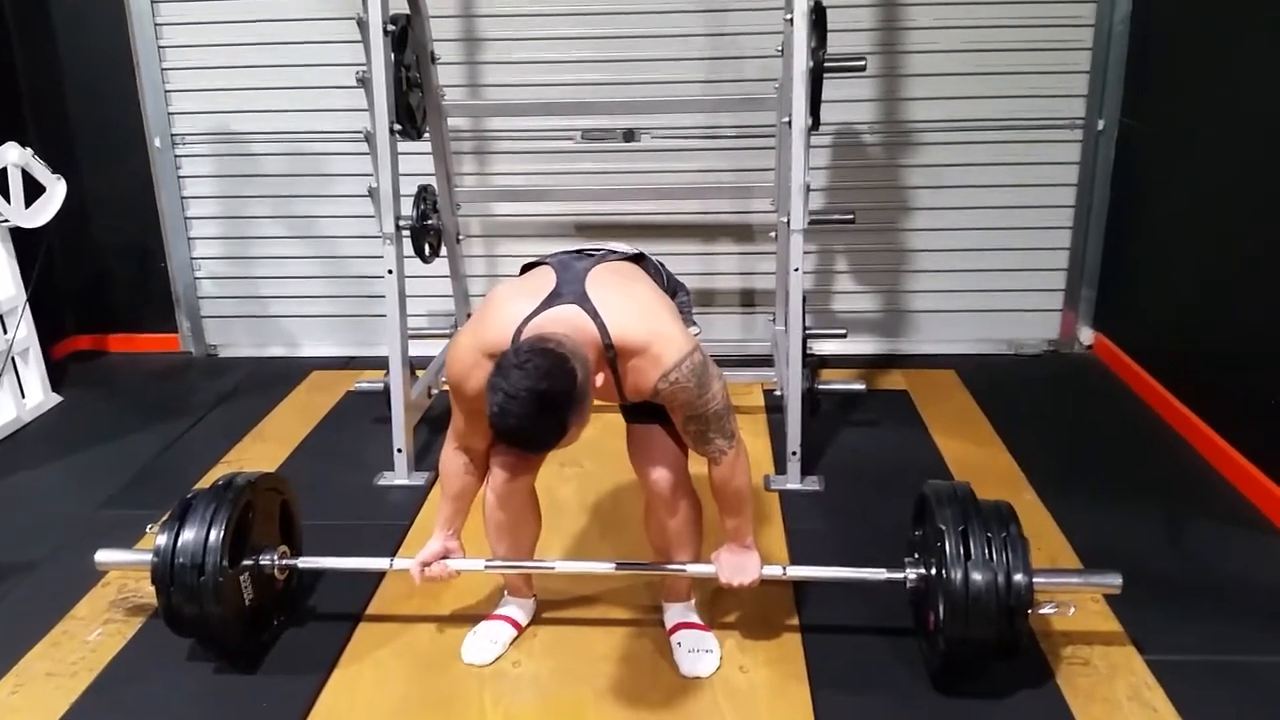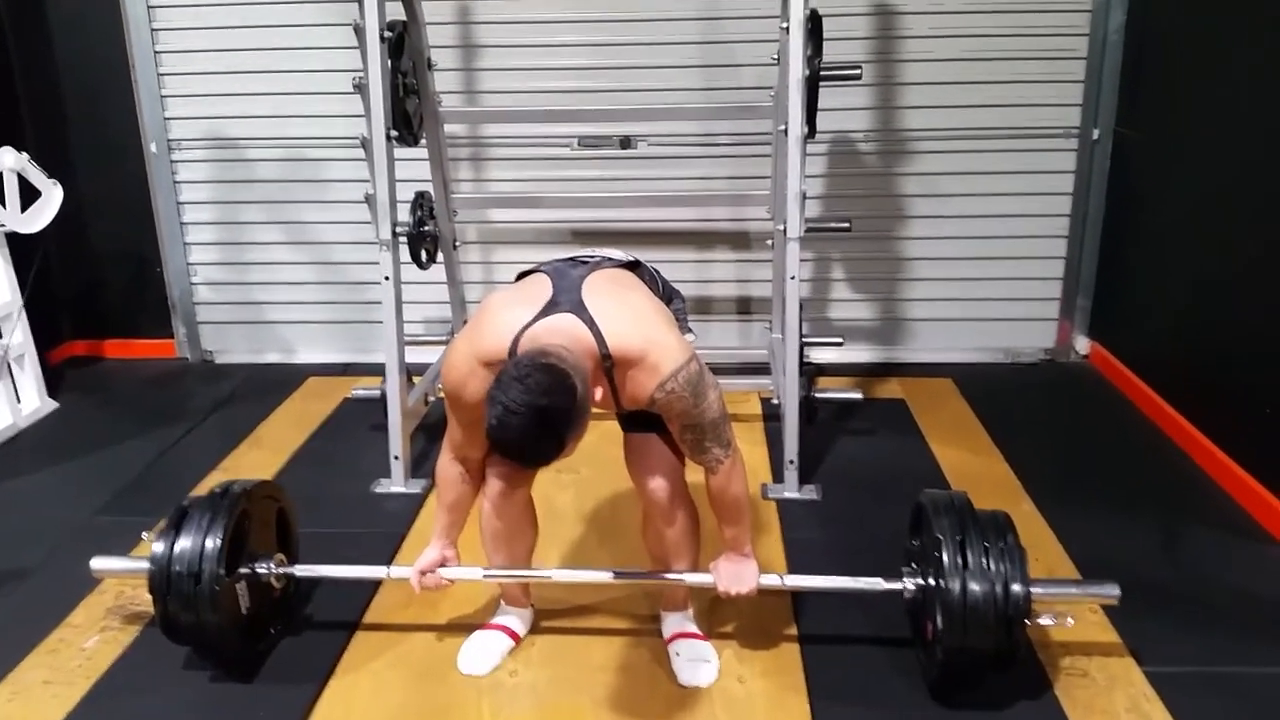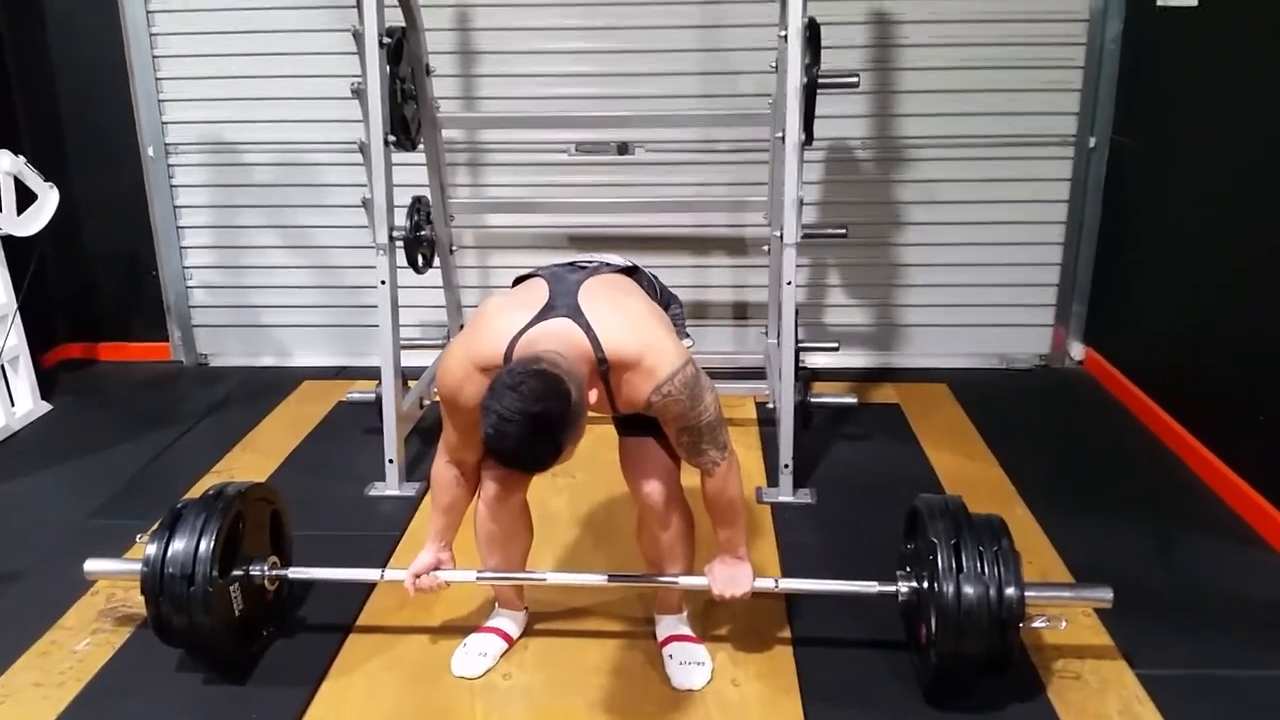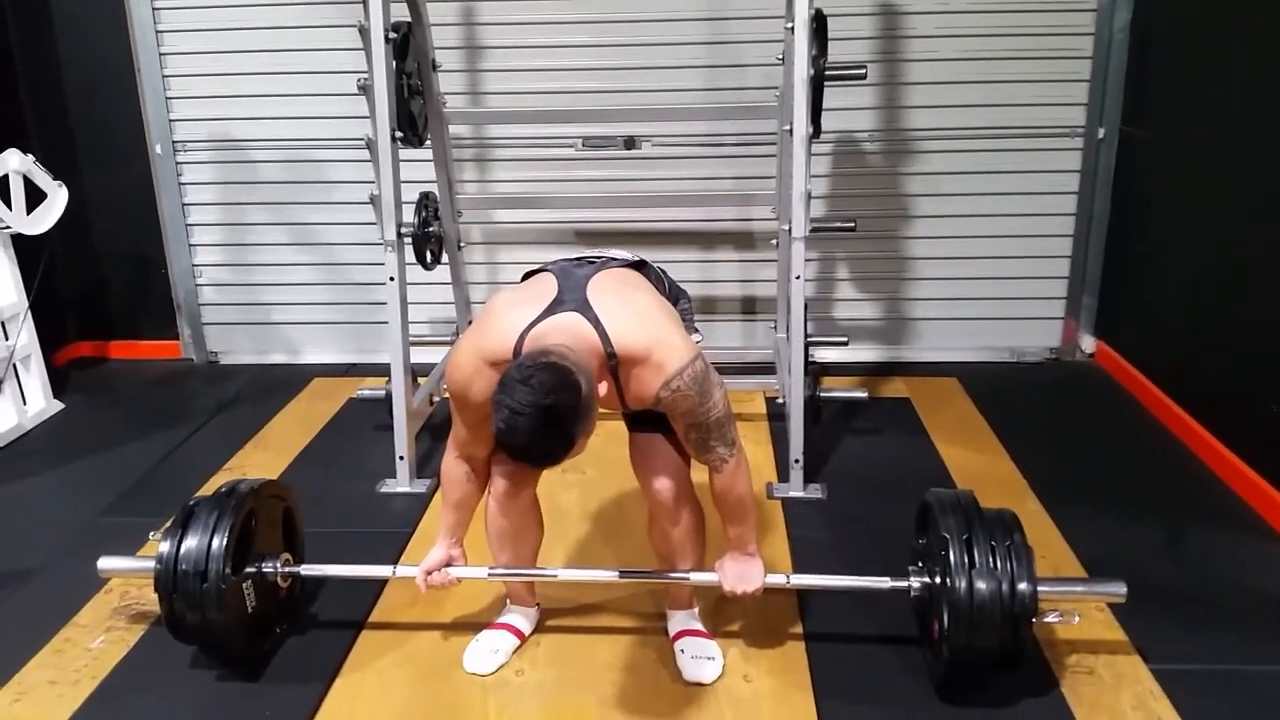
dt=0.2s
person 1, frame 1
left shoulder: (663, 355)
right shoulder: (476, 355)
left elbow: (723, 448)
right elbow: (466, 447)
left wrist: (740, 544)
right wrist: (446, 534)
left knee: (665, 478)
right knee: (506, 469)
left ankle: (680, 604)
right ankle: (517, 598)
person 1, frame 2
left shoulder: (660, 366)
right shoulder: (473, 363)
left elbow: (720, 457)
right elbow: (462, 456)
left wrist: (738, 553)
right wrist: (442, 542)
left hip: (642, 334)
left knee: (662, 487)
right knee: (501, 479)
left ankle: (678, 614)
right ankle: (514, 608)
person 1, frame 3
left shoulder: (656, 368)
right shoulder: (468, 368)
left elbow: (715, 459)
right elbow: (457, 460)
left wrist: (732, 555)
right wrist: (437, 545)
left knee: (658, 491)
right knee: (497, 483)
left ankle: (671, 616)
right ankle: (508, 611)
person 1, frame 4
left shoulder: (665, 364)
right shoulder: (477, 363)
left elbow: (724, 456)
right elbow: (467, 455)
left wrist: (743, 552)
right wrist: (448, 541)
left knee: (667, 486)
right knee: (507, 477)
left ankle: (683, 611)
right ankle: (519, 608)
